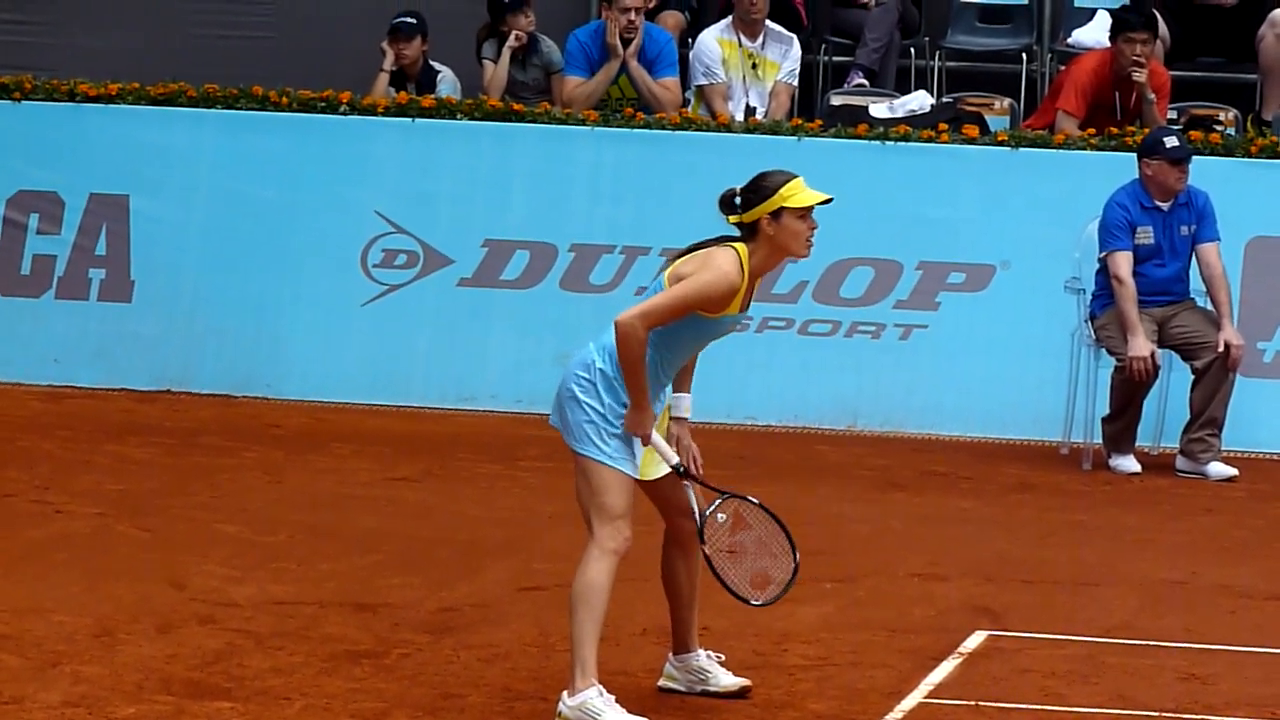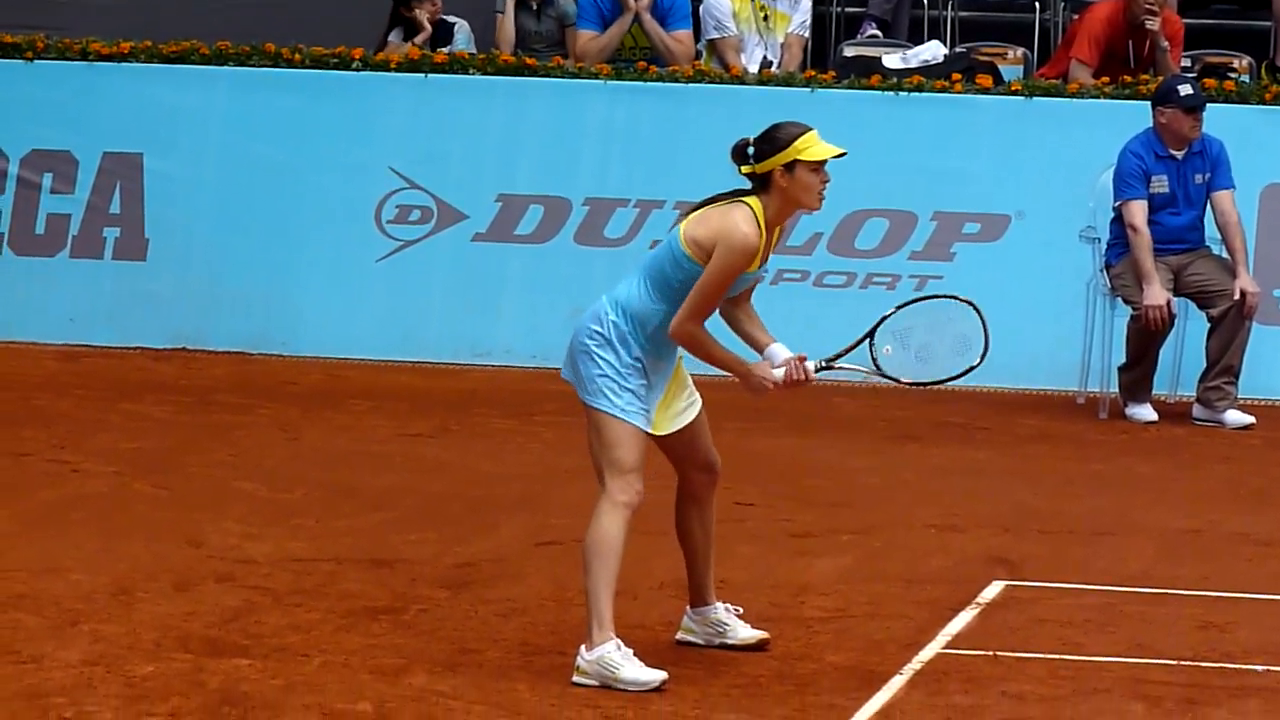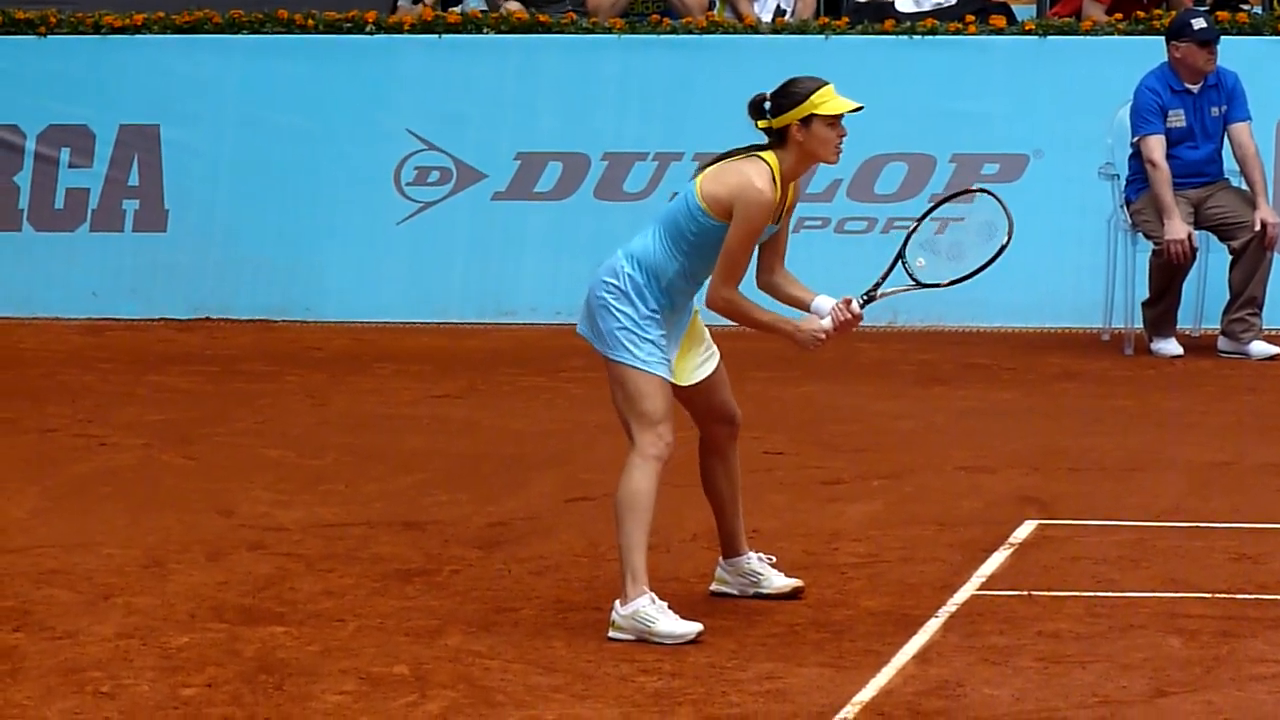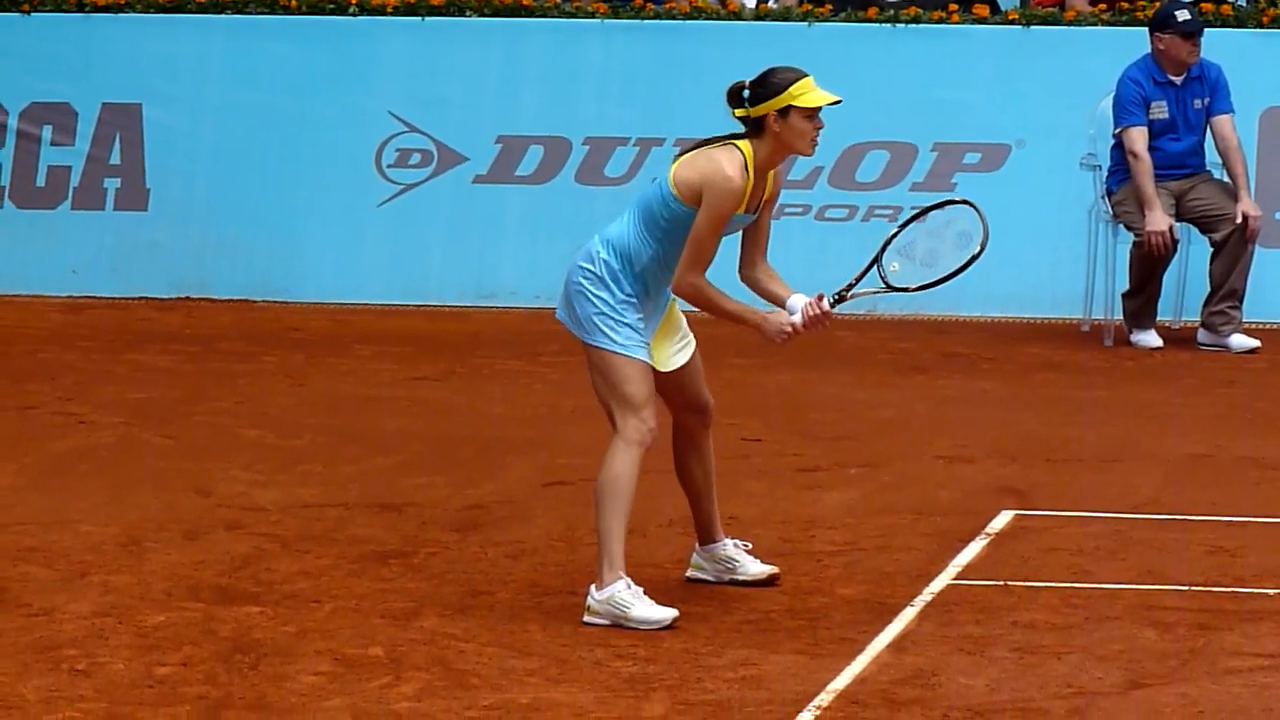
dt=1s
person 1, frame 1
left shoulder: (748, 267)
right shoulder: (725, 272)
right elbow: (629, 323)
left wrist: (679, 413)
right wrist: (642, 406)
left hip: (636, 397)
right hip: (601, 391)
left knee: (688, 520)
right knee: (612, 537)
left ankle: (686, 661)
person 1, frame 2
left shoulder: (768, 224)
right shoulder: (741, 232)
left elbow: (735, 305)
right elbow: (684, 326)
left wrist: (778, 354)
right wrist: (746, 371)
left hip: (654, 353)
right hip: (613, 346)
left knee: (702, 473)
right knee: (623, 490)
left ankle: (703, 614)
right ankle: (599, 648)
person 1, frame 3
left shoulder: (784, 184)
right shoulder: (756, 188)
left elbow: (770, 274)
right elbow: (722, 296)
left wrist: (823, 306)
right wrist: (792, 329)
left hip: (670, 306)
right hip: (629, 300)
left knee: (723, 425)
right knee: (653, 442)
left ankle: (737, 565)
right ankle: (633, 602)
person 1, frame 4
left shoulder: (767, 177)
right shoulder: (728, 176)
left elbow: (753, 267)
right elbow: (689, 282)
left wrist: (796, 303)
right wrist: (760, 322)
left hip: (650, 292)
right hip: (608, 287)
left knee: (696, 415)
right knee: (636, 427)
left ankle: (713, 550)
right ankle: (609, 587)
person 2, frame 1
left shoulder: (1198, 202)
right shoulder: (1121, 205)
left elbow: (1212, 267)
right elbow: (1121, 276)
left wrist: (1227, 325)
right wrist: (1136, 336)
left hip: (1177, 306)
right hip: (1120, 307)
left knee: (1224, 350)
right knee: (1140, 361)
left ankle: (1198, 452)
right ankle: (1119, 448)
person 2, frame 2
left shoulder: (1213, 150)
right shoulder: (1135, 154)
left elbow: (1227, 214)
right elbow: (1136, 225)
left wrist: (1242, 273)
right wrist: (1151, 285)
left hip: (1192, 254)
right hip: (1135, 255)
left knee: (1239, 298)
right knee: (1155, 311)
left ankle: (1214, 400)
right ankle: (1135, 396)
person 2, frame 3
left shoulder: (1228, 83)
right shoulder: (1152, 89)
left elbow: (1245, 146)
right elbow: (1155, 160)
right wrist: (1172, 219)
left hip: (1211, 187)
right hip: (1155, 190)
right knee: (1178, 245)
left ankle: (1239, 333)
right ankle: (1161, 331)
person 2, frame 4
left shoulder: (1211, 75)
right shoulder: (1134, 80)
left elbow: (1227, 138)
right elbow: (1137, 151)
left wrist: (1244, 196)
right wrist: (1153, 211)
left hip: (1193, 179)
right hip: (1137, 181)
left knee: (1241, 222)
right knee: (1158, 236)
left ankle: (1219, 326)
right ankle: (1140, 324)
